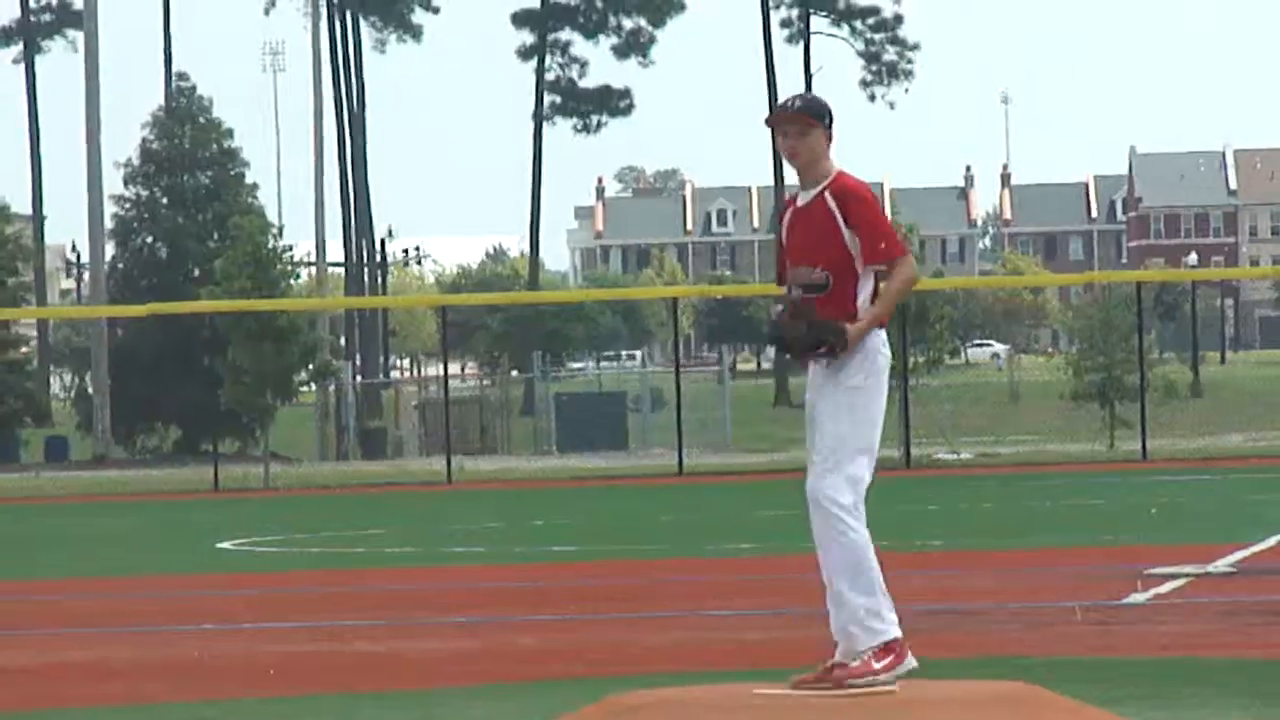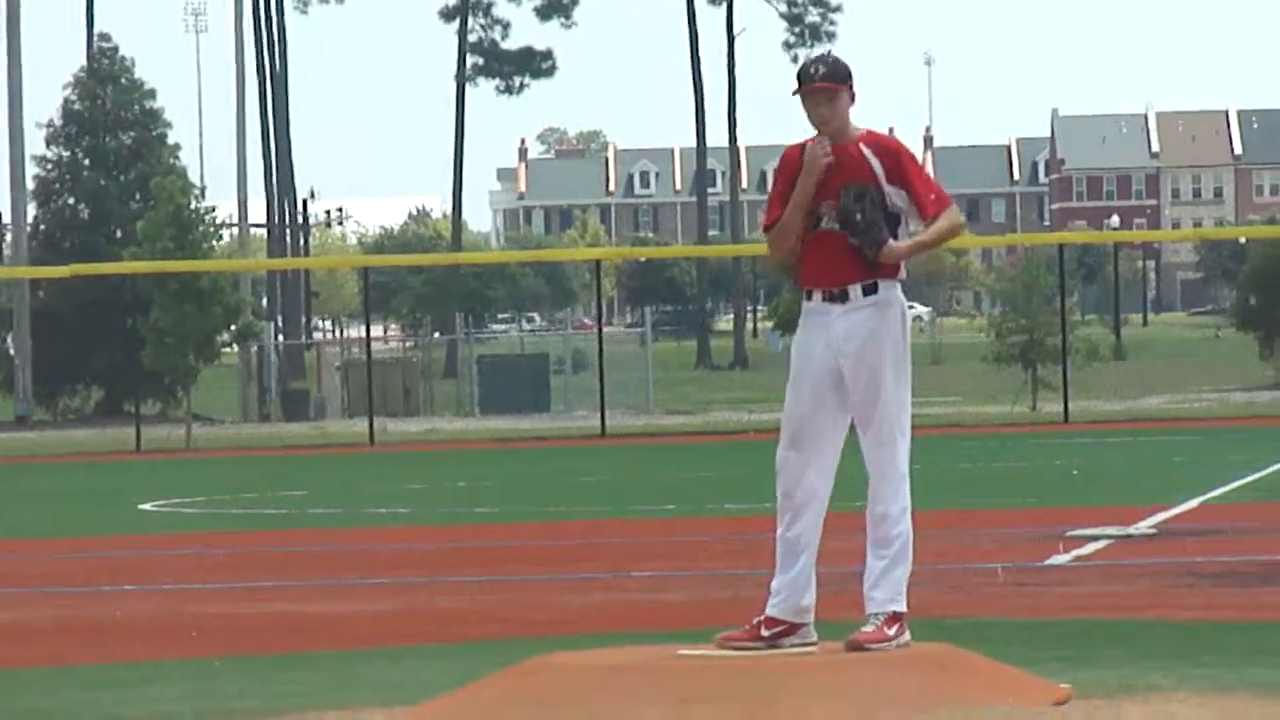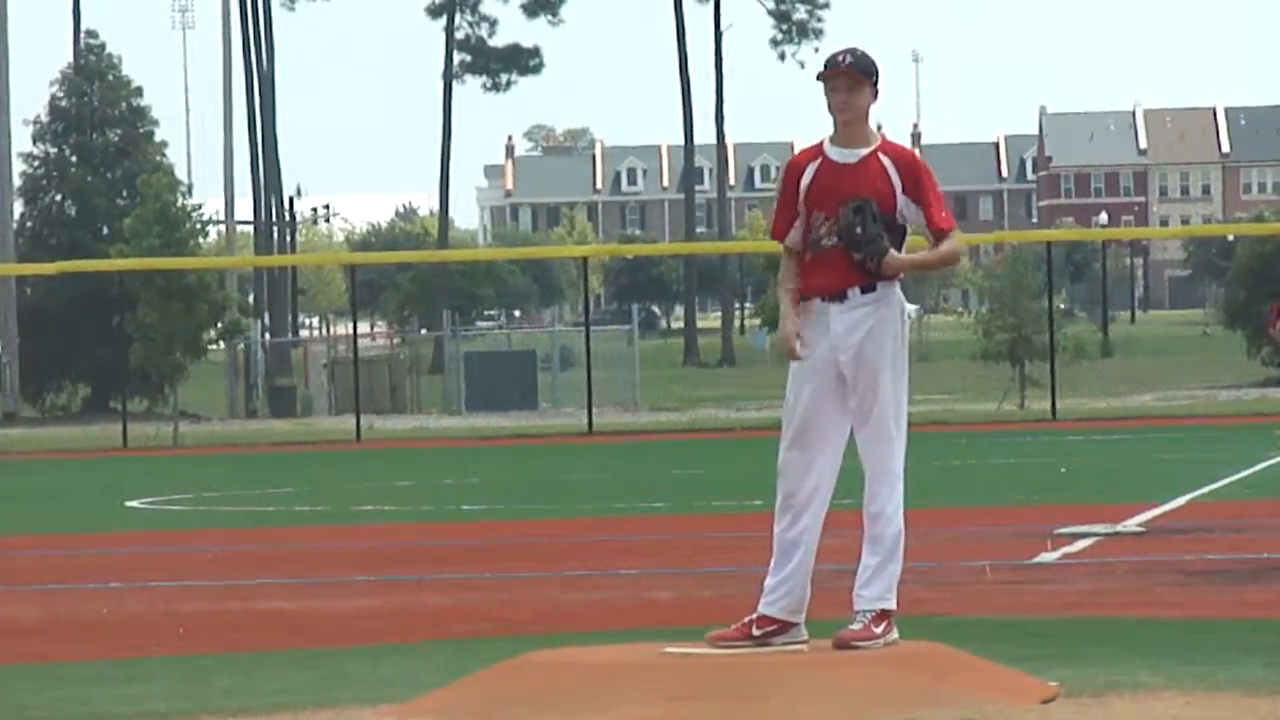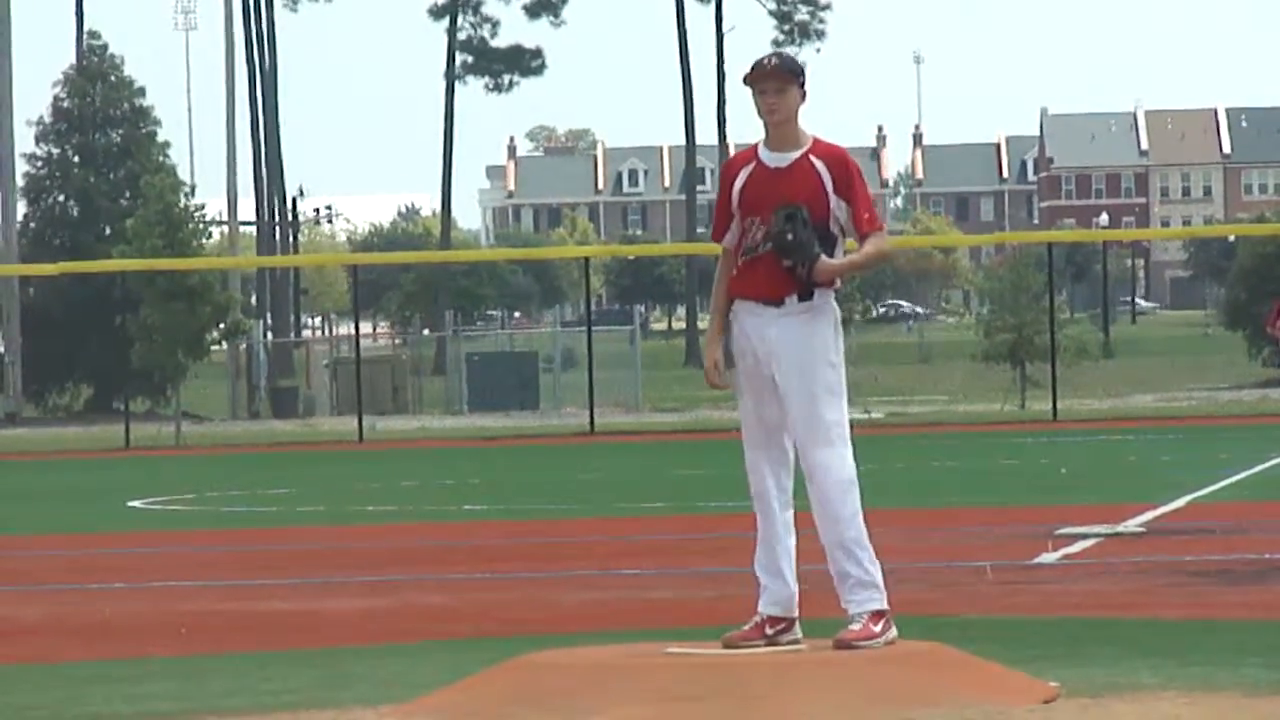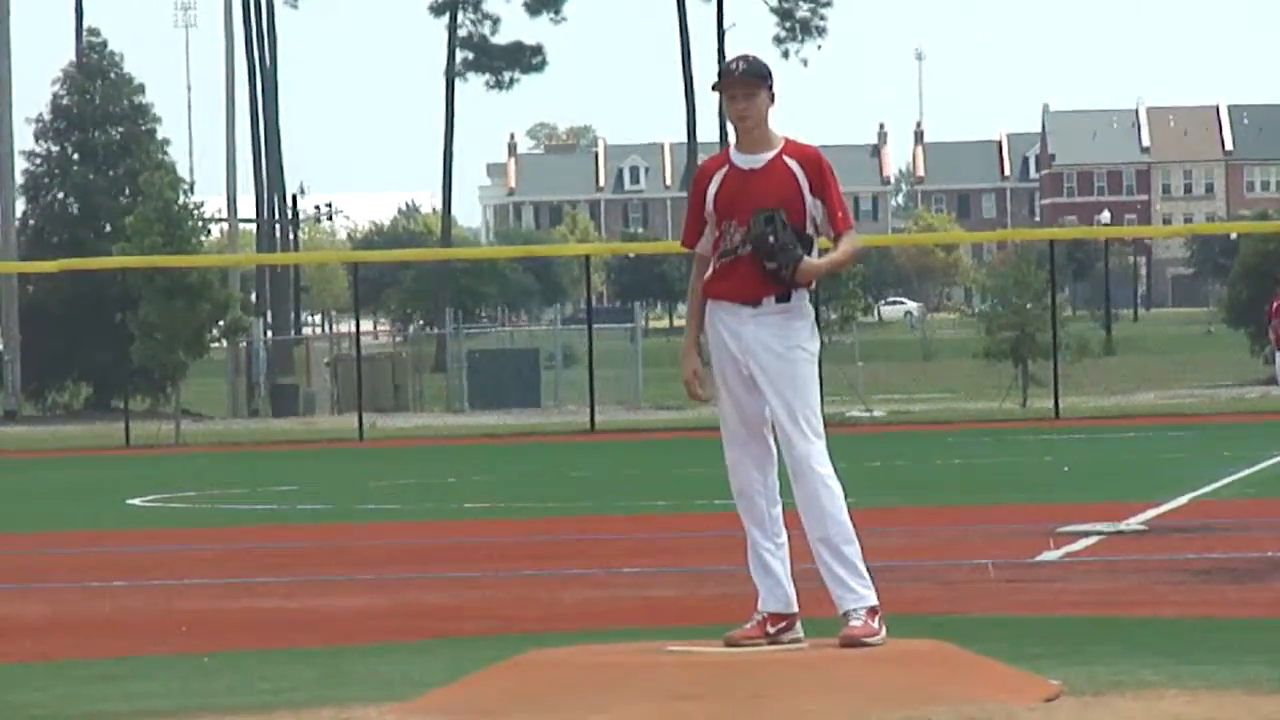
dt=1s
person 1, frame 1
left shoulder: (852, 195)
right shoulder: (790, 210)
left elbow: (906, 269)
left wrist: (862, 326)
left hip: (855, 358)
right hip: (818, 360)
left knee: (833, 493)
right knee: (828, 501)
left ankle: (882, 641)
right ankle: (856, 649)
person 1, frame 2
left shoulder: (885, 151)
right shoulder: (794, 161)
left elbow: (950, 218)
right elbow: (778, 253)
left wrist: (905, 246)
right wrist: (808, 181)
left hip: (874, 311)
right hip: (816, 316)
left knee: (886, 459)
right knee: (798, 461)
left ankle: (889, 610)
right ankle: (788, 611)
person 1, frame 3
left shoulder: (901, 163)
right shoulder: (802, 167)
left elbow: (951, 246)
right elbow: (789, 257)
left wrist: (905, 260)
right wrist: (787, 313)
left hip: (875, 315)
right hip: (817, 322)
left knee: (882, 461)
right knee: (800, 466)
left ankle: (877, 609)
right ankle: (780, 610)
person 1, frame 4
left shoulder: (833, 162)
right shoulder: (737, 170)
left elbow: (877, 243)
right elbow: (728, 259)
left wrist: (840, 264)
right wrist: (714, 336)
left hip: (808, 320)
right hip: (752, 323)
left knee: (826, 460)
right knee: (764, 465)
left ankle: (869, 606)
right ankle: (777, 610)
person 1, frame 5
left shoulder: (806, 162)
right shoulder: (709, 175)
left elbow: (848, 240)
right elbow: (701, 265)
left wrist: (820, 264)
right wrist: (689, 347)
left hip: (784, 321)
right hip: (725, 324)
left knee: (807, 455)
right knee: (747, 466)
left ankle: (861, 603)
right ankle: (777, 608)
